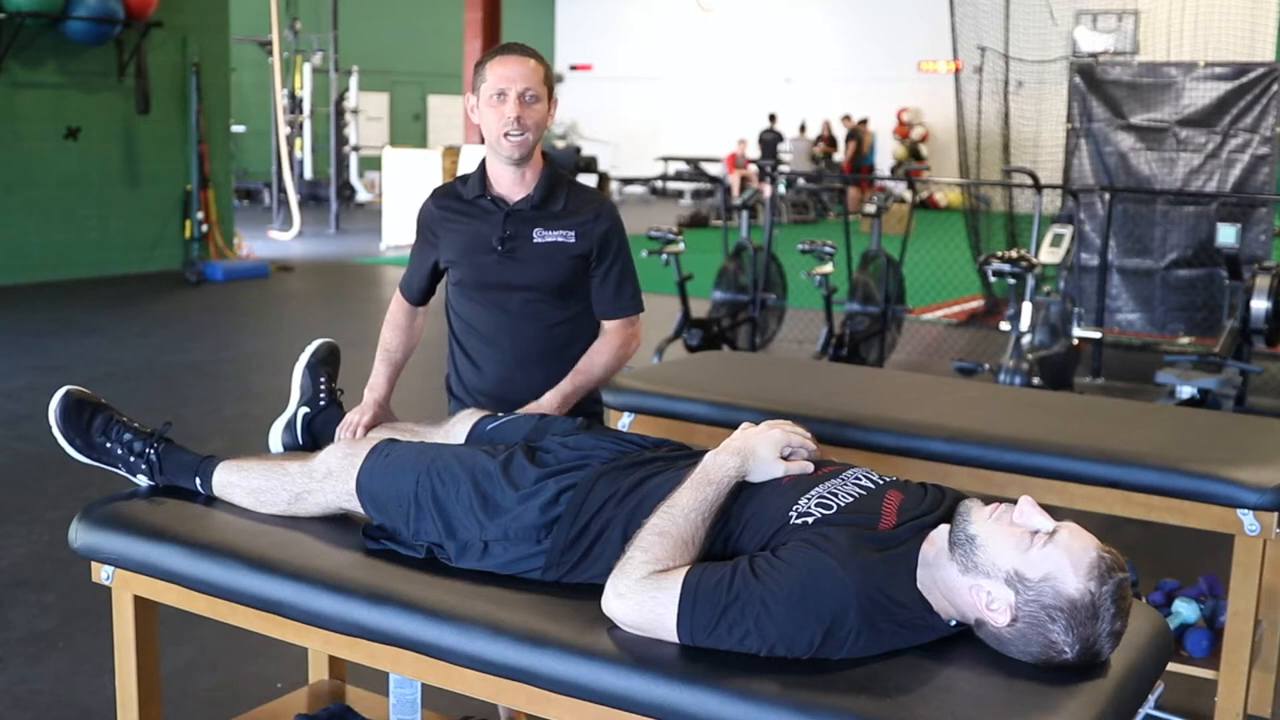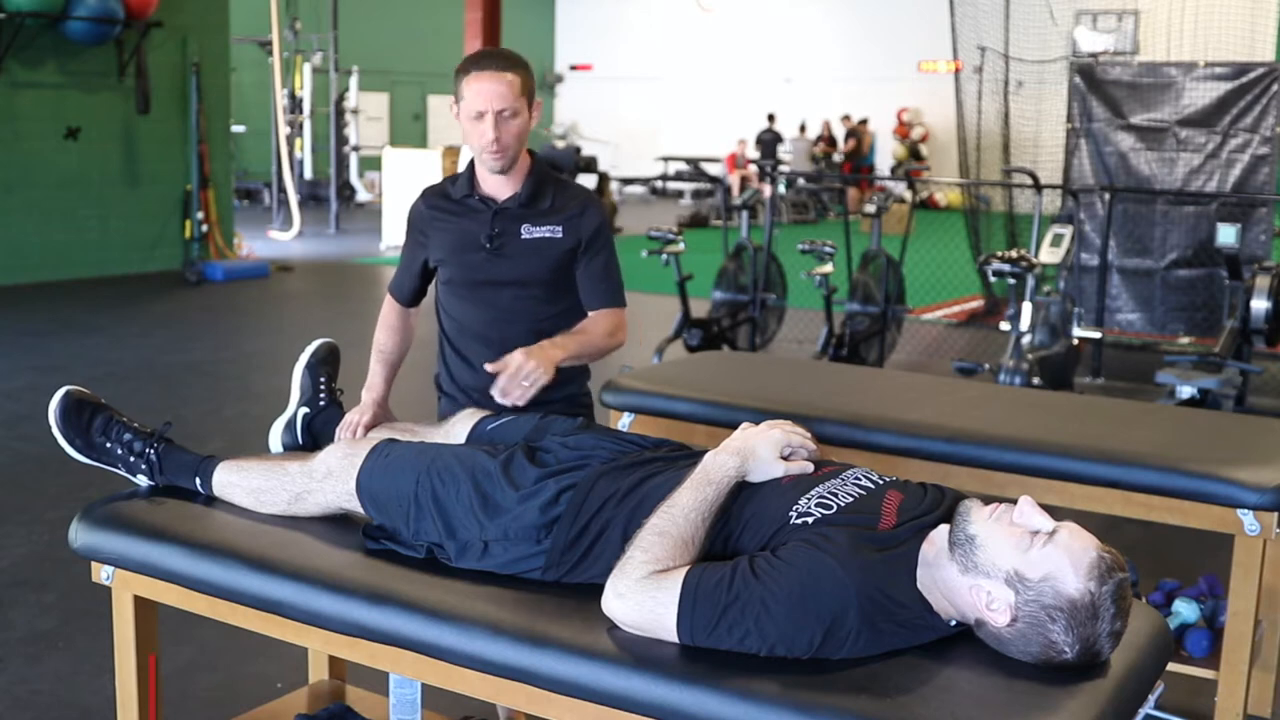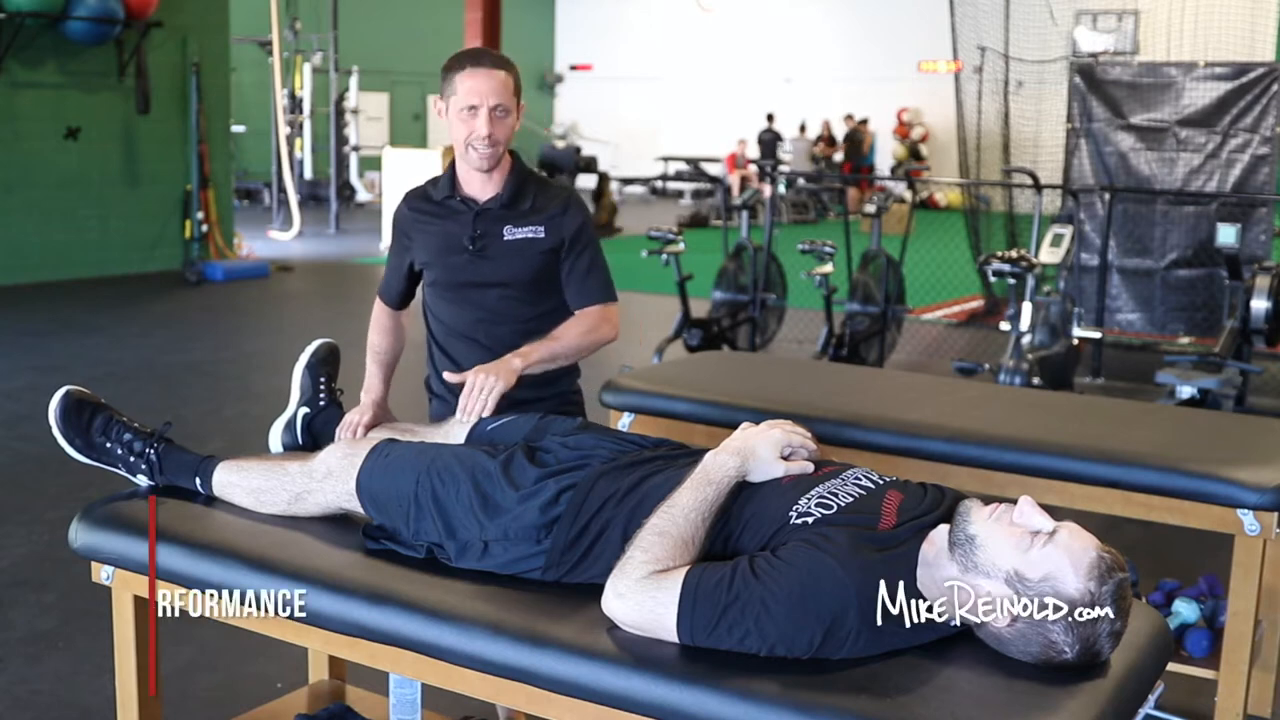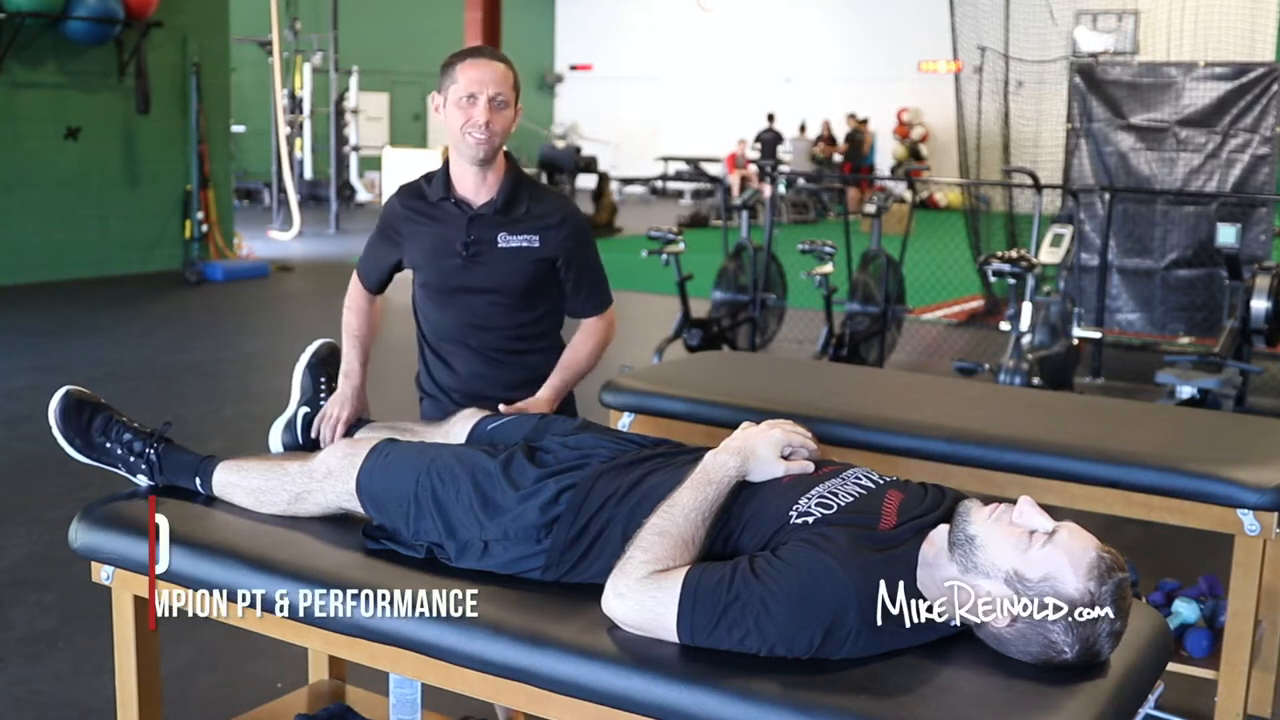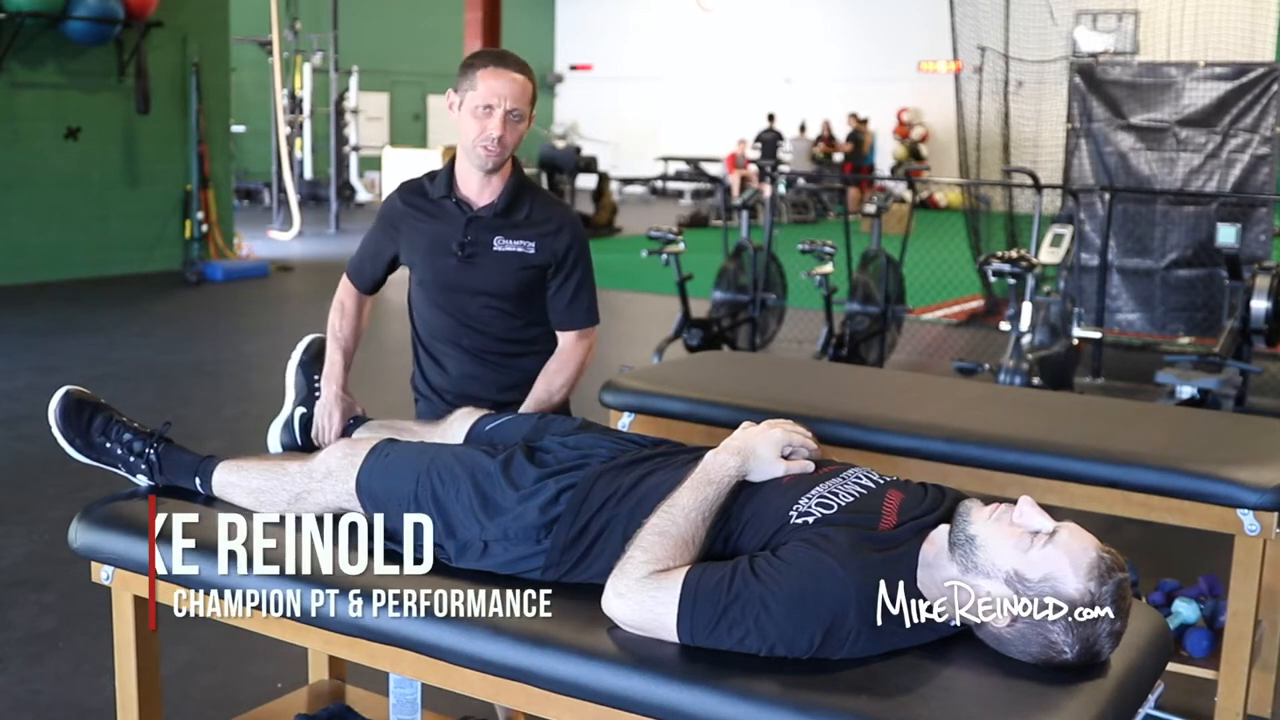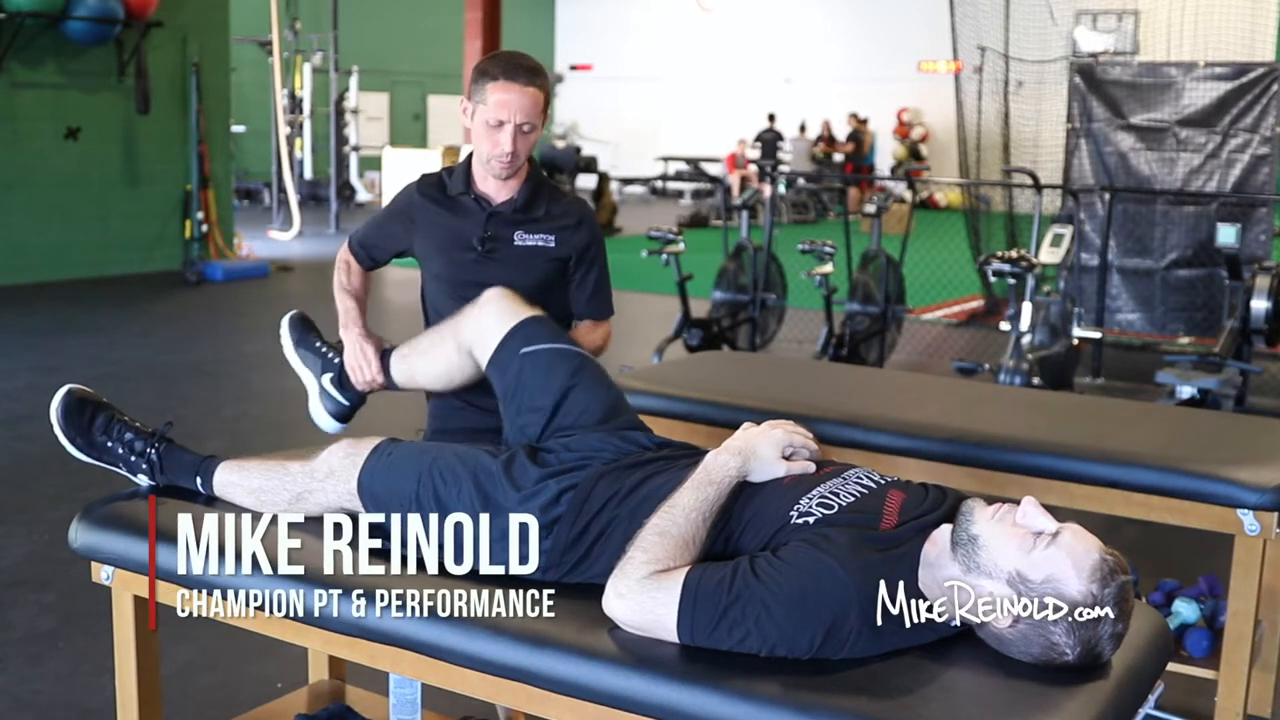
dt=0.4s
person 1, frame 1
left shoulder: (838, 595)
right shoulder: (941, 519)
left elbow: (631, 598)
left wrist: (733, 457)
right wrist: (784, 454)
left hip: (568, 513)
right hip: (643, 453)
left knee: (343, 472)
right knee: (466, 420)
left ankle: (174, 469)
right ankle: (344, 428)
person 1, frame 2
left shoulder: (838, 594)
right shoulder: (939, 517)
left elbow: (632, 598)
left wrist: (731, 459)
right wrist: (760, 452)
left hip: (564, 514)
right hip: (646, 454)
left knee: (343, 473)
right knee: (471, 421)
left ankle: (172, 469)
right ankle: (342, 428)
person 1, frame 3
left shoulder: (838, 595)
right shoulder: (943, 518)
left elbow: (633, 599)
left wrist: (733, 459)
right wrist: (752, 452)
left hip: (566, 514)
right hip: (637, 453)
left knee: (342, 473)
right knee: (464, 422)
left ankle: (172, 469)
right ankle: (344, 427)
person 1, frame 4
left shoulder: (837, 596)
right shoulder: (936, 515)
left elbow: (634, 598)
left wrist: (730, 458)
right wrist: (774, 453)
left hip: (567, 513)
right hip: (643, 455)
left knee: (347, 469)
right knee: (465, 418)
left ankle: (171, 469)
right ankle: (344, 423)
person 1, frame 5
left shoulder: (841, 596)
right shoulder: (945, 515)
left elbow: (634, 599)
left wrist: (730, 457)
right wrist: (787, 453)
left hip: (569, 516)
right hip: (640, 454)
left knee: (337, 474)
right knee: (466, 420)
left ankle: (171, 467)
right ankle: (337, 432)
person 1, frame 6
left shoulder: (838, 598)
right shoulder: (942, 518)
left elbow: (635, 598)
left wrist: (730, 458)
right wrist: (788, 452)
left hip: (569, 511)
right hip: (637, 452)
left knee: (341, 471)
right knee: (493, 308)
left ankle: (172, 468)
right ankle: (357, 380)
person 2, frame 1
left shoulder: (592, 215)
right shoulder: (443, 209)
left elbow: (622, 330)
right elbow: (409, 303)
left wrist: (556, 403)
right wrist: (376, 396)
person 2, frame 2
left shoulder: (578, 211)
right shoulder: (432, 208)
left elbow: (611, 324)
right elbow: (400, 304)
left wrist: (550, 352)
right wrist: (374, 396)
right hip: (460, 418)
person 2, frame 3
left shoulder: (561, 210)
right shoulder: (416, 211)
left elbow: (601, 321)
right elbow: (390, 306)
left wrist: (515, 363)
right wrist: (373, 396)
left hip: (549, 419)
right hip: (452, 419)
person 2, frame 4
left shoulder: (555, 216)
right shoulder: (407, 209)
left elbow: (597, 321)
right elbow: (365, 289)
left wrist: (545, 402)
right wrist: (350, 387)
right hip: (442, 419)
person 2, frame 5
left shoulder: (556, 225)
right shoulder: (408, 206)
left elbow: (577, 341)
right elbow: (354, 288)
right wrist: (334, 387)
right hip: (435, 422)
person 2, frame 6
left shoulder: (573, 219)
right shoulder: (424, 201)
left elbow: (596, 327)
right elbow: (351, 258)
right wrist: (354, 333)
right hip: (453, 423)
